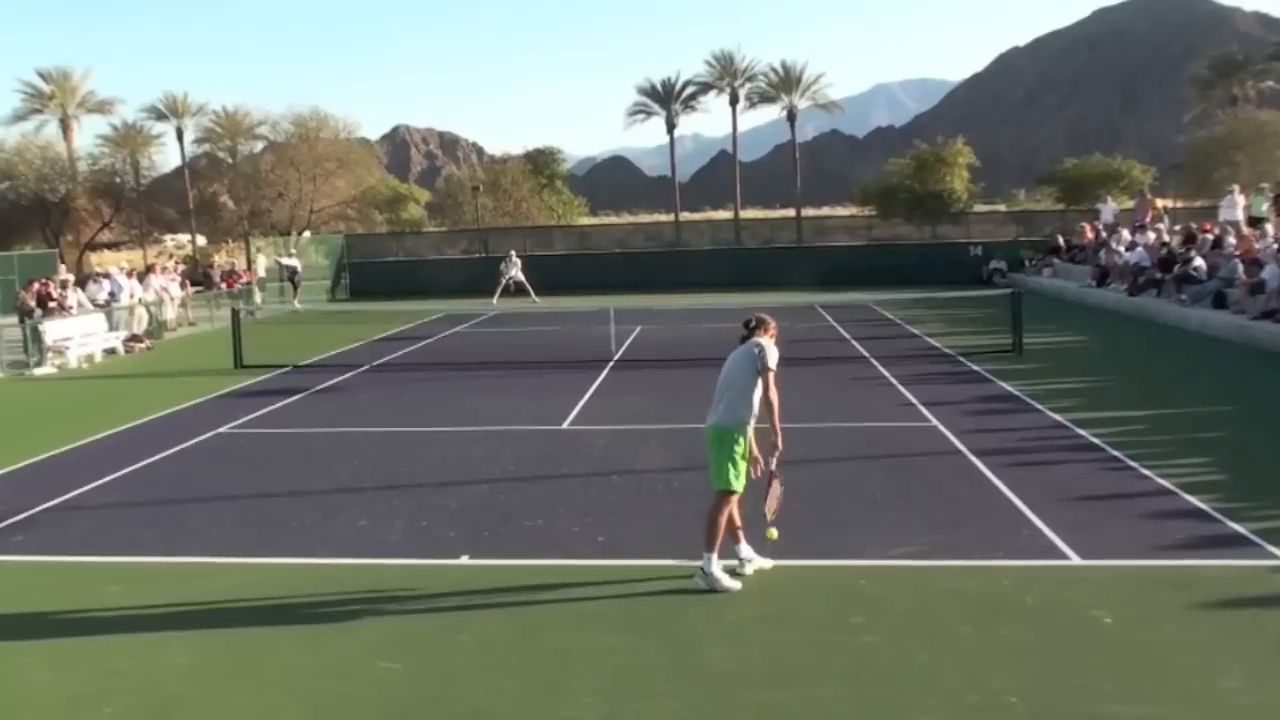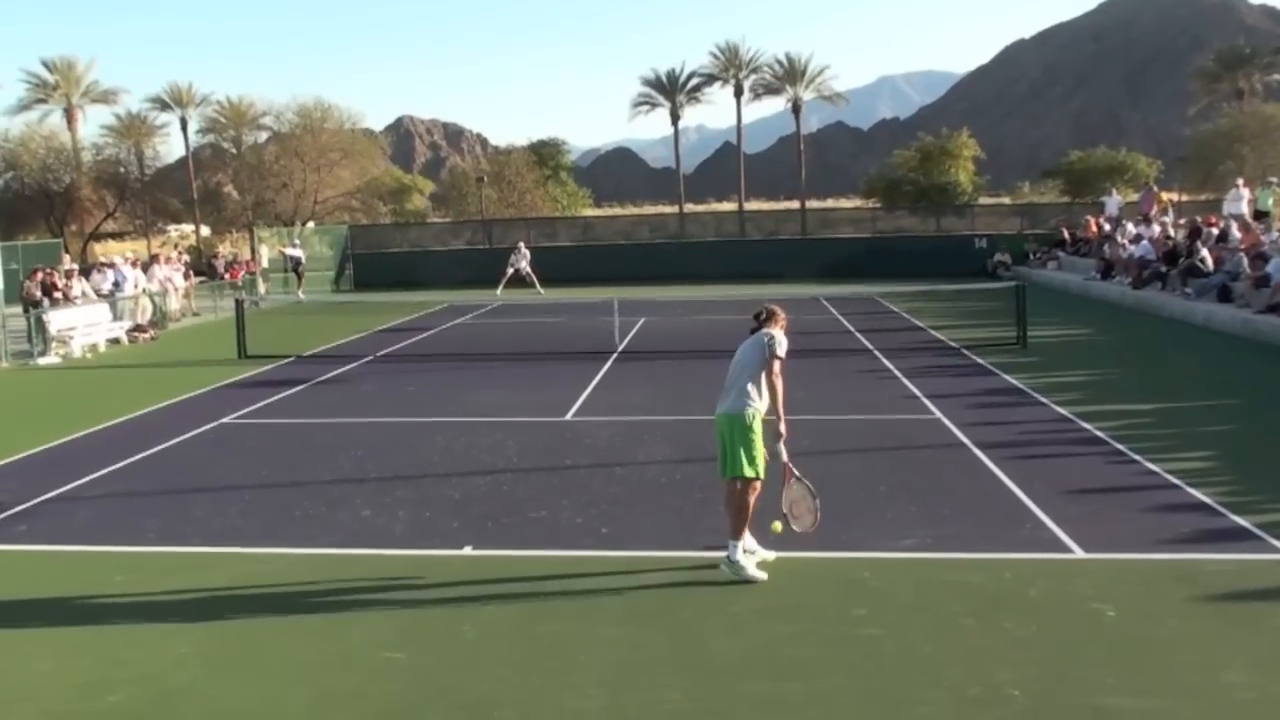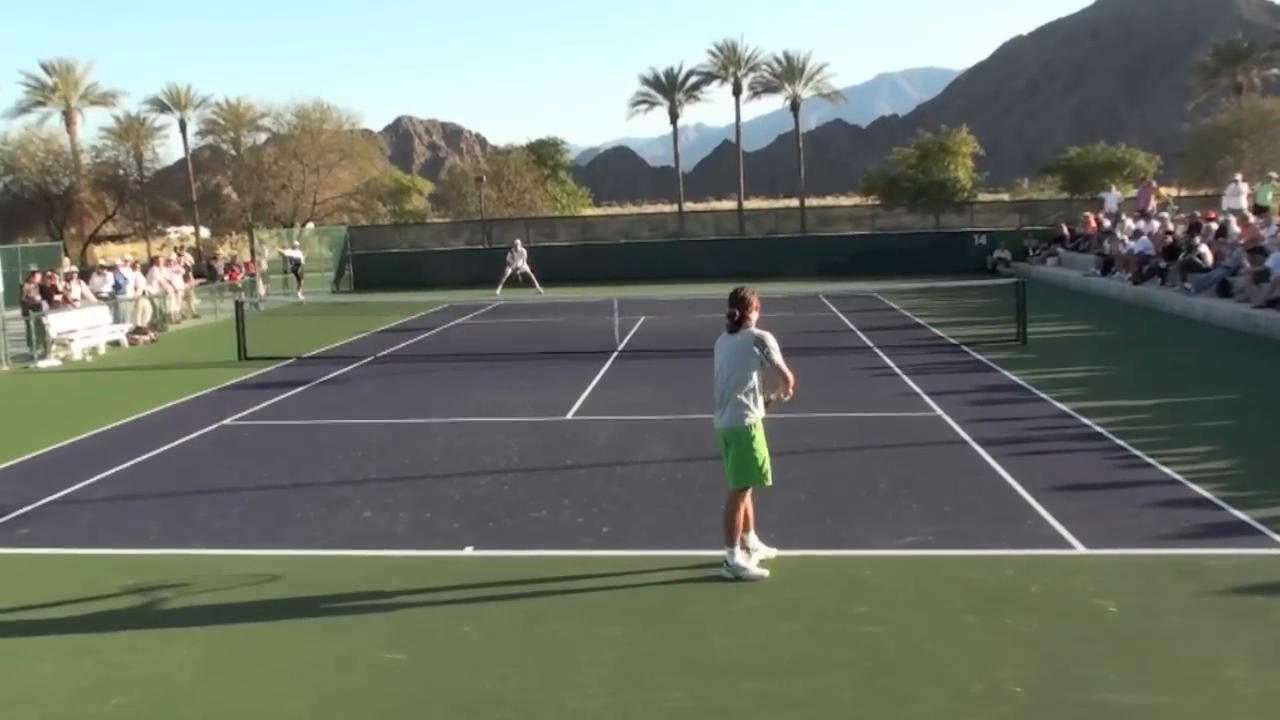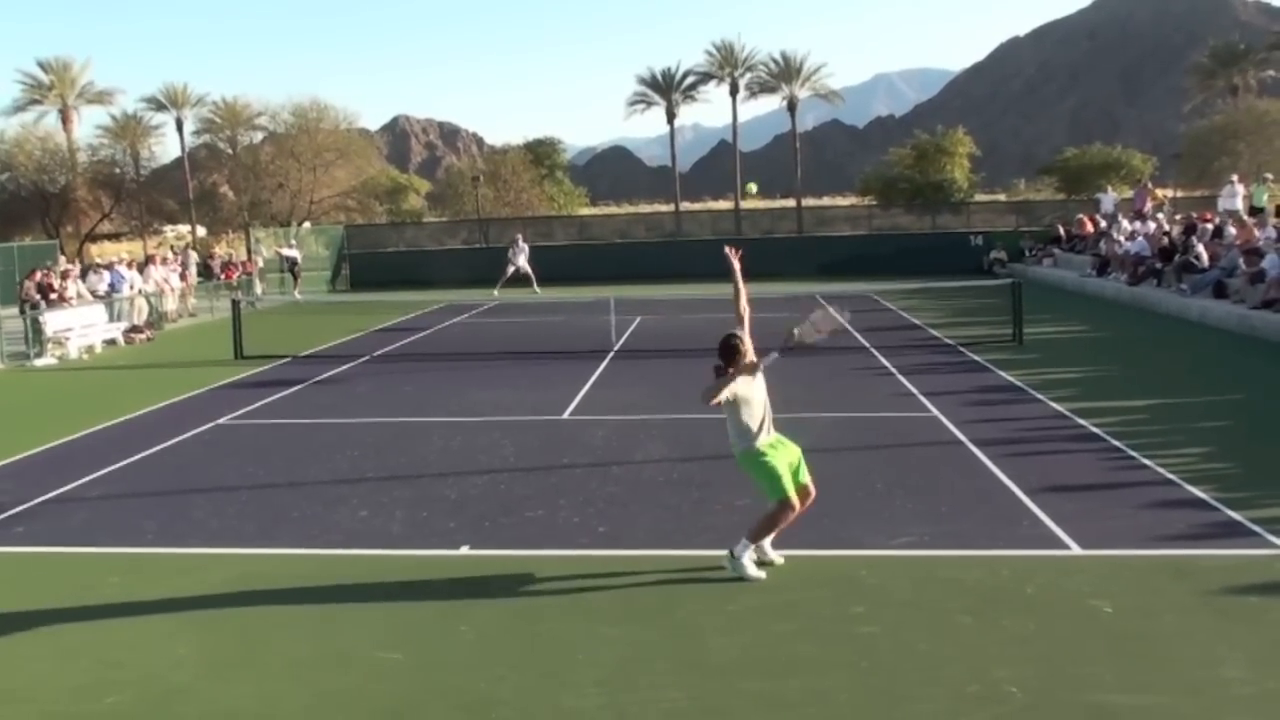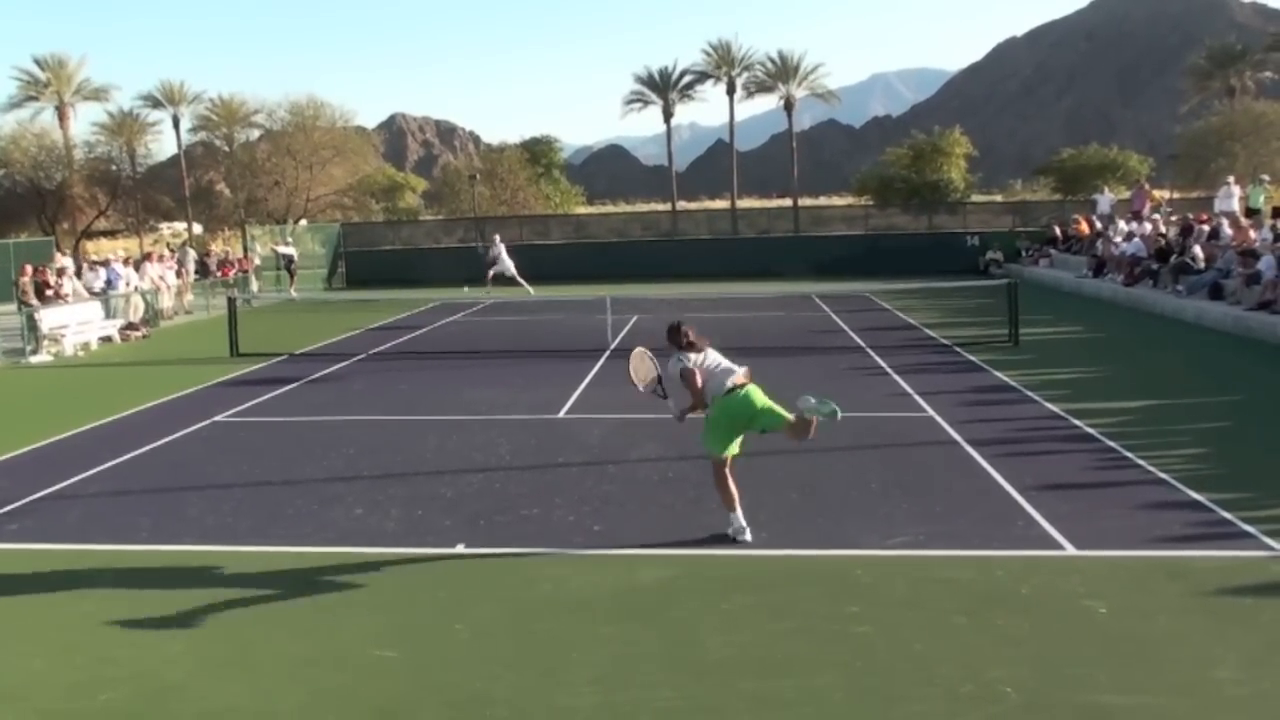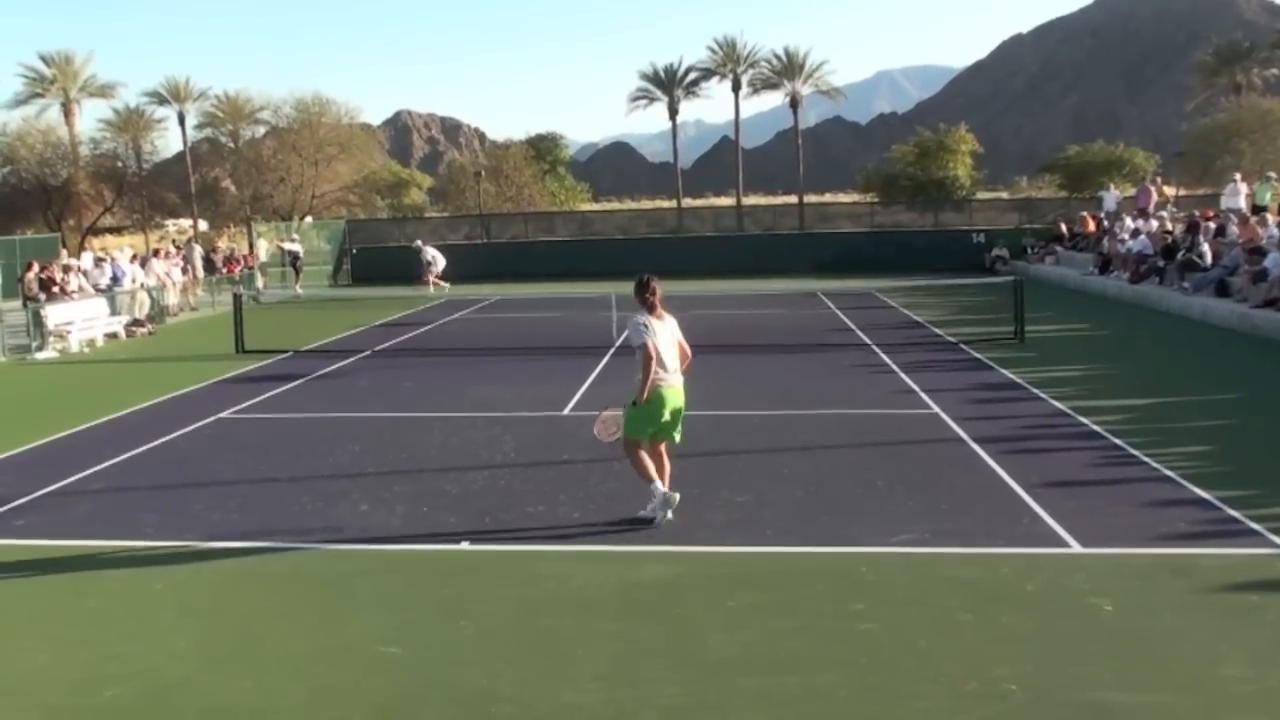
dt=0.7s
person 1, frame 1
left shoulder: (739, 353)
right shoulder: (765, 348)
right elbow: (769, 391)
left wrist: (753, 450)
right wrist: (776, 434)
left hip: (717, 426)
right hip: (731, 428)
left knee: (730, 494)
right knee: (724, 496)
left ankle: (745, 555)
right ankle: (709, 568)
person 1, frame 2
left shoulder: (749, 344)
right shoulder: (775, 338)
right elbow: (773, 376)
left wrist: (758, 442)
right wrist: (780, 419)
left hip: (725, 414)
right hip: (742, 415)
left knee: (735, 484)
right knee: (750, 484)
left ankle: (747, 546)
right ankle: (735, 555)
person 1, frame 3
left shoulder: (722, 340)
right shoulder: (760, 338)
right elbow: (786, 377)
right wrist: (786, 391)
left hip: (724, 422)
right hip: (744, 423)
left knee: (744, 486)
right knee: (739, 491)
left ankle: (751, 545)
right ankle: (733, 560)
person 1, frame 4
left shoulder: (748, 366)
right shoulder: (730, 381)
left elbow: (741, 308)
right elbow: (709, 398)
left wrist: (736, 271)
right wrist: (734, 377)
left hip: (772, 441)
right hip: (755, 451)
left knee: (806, 494)
right knee: (789, 505)
left ankle: (760, 545)
right ankle: (740, 553)
person 1, frame 5
left shoulder: (676, 363)
right shoulder: (709, 353)
left elbow: (695, 382)
left wrist: (699, 403)
right wrist: (689, 408)
left hip: (726, 406)
right hip: (751, 394)
left knee: (720, 468)
right knee: (801, 432)
left ankle: (739, 526)
right ankle: (808, 409)
person 1, frame 6
left shoulder: (638, 323)
right shoulder: (670, 320)
left elbow: (650, 358)
right elbow: (687, 355)
left wrist: (641, 394)
left hip: (656, 393)
right hip: (676, 391)
left knee: (632, 445)
right knee: (658, 448)
left ankle: (662, 494)
right ankle: (661, 503)
